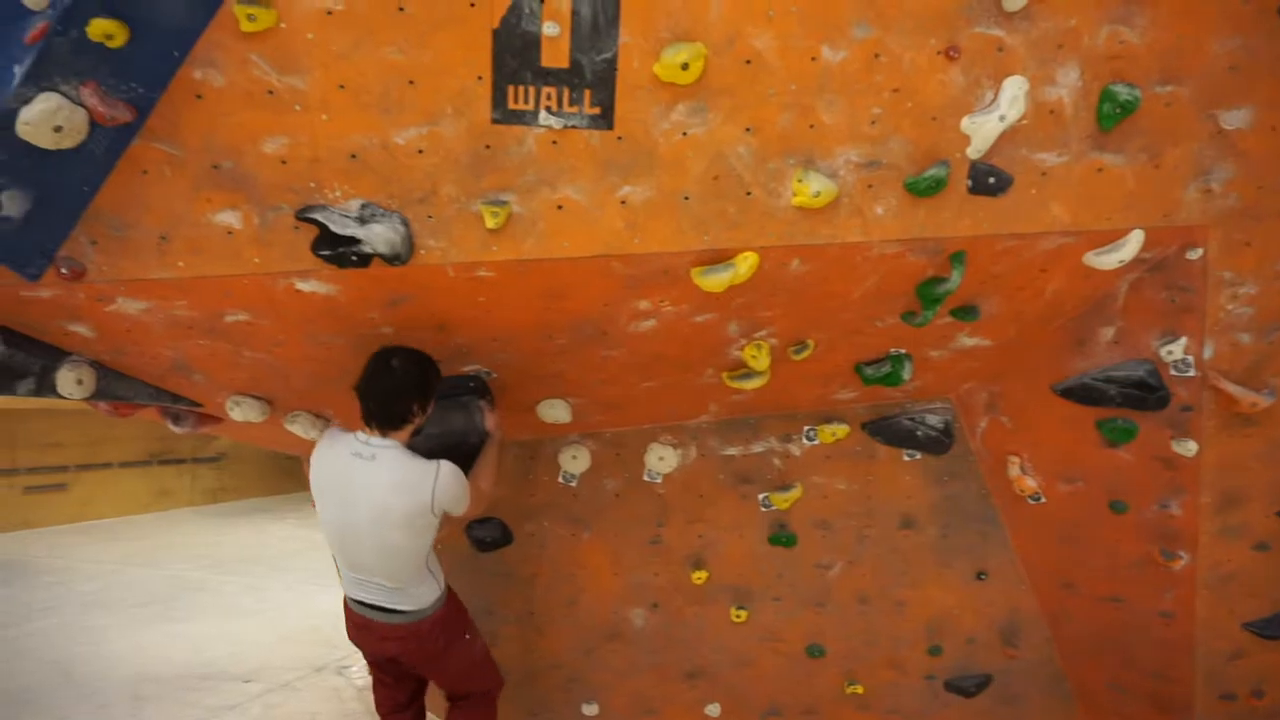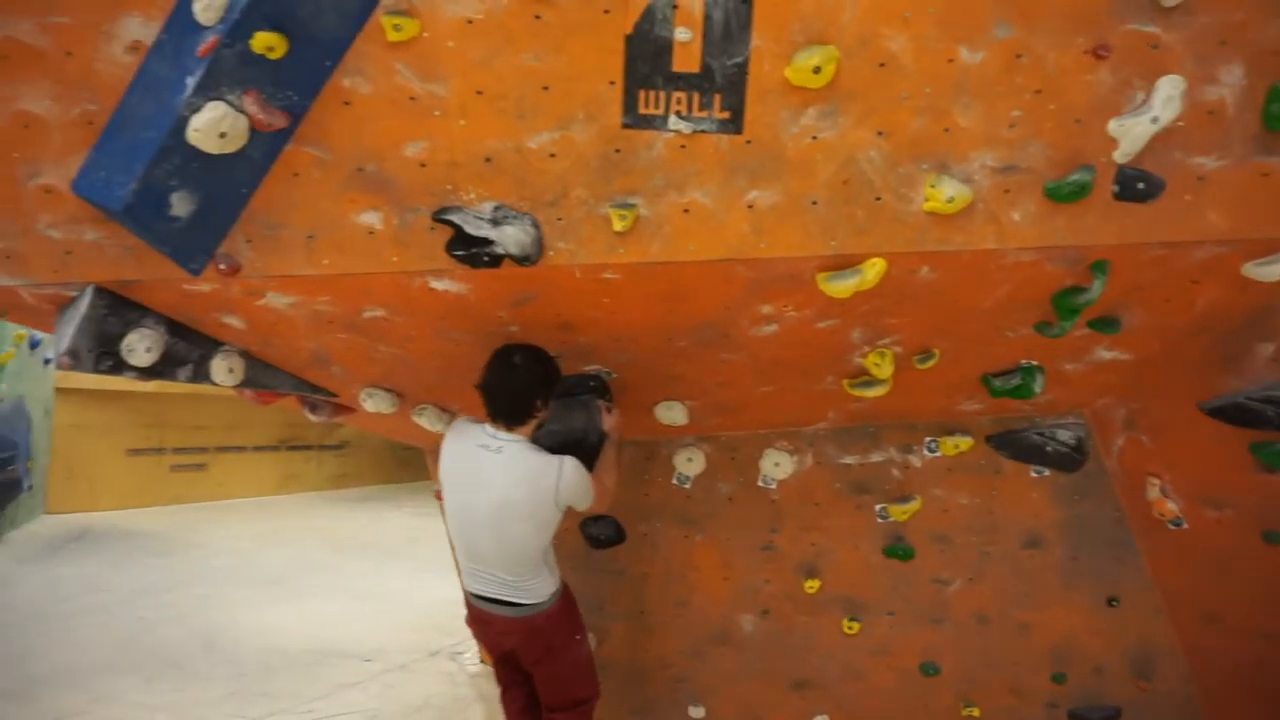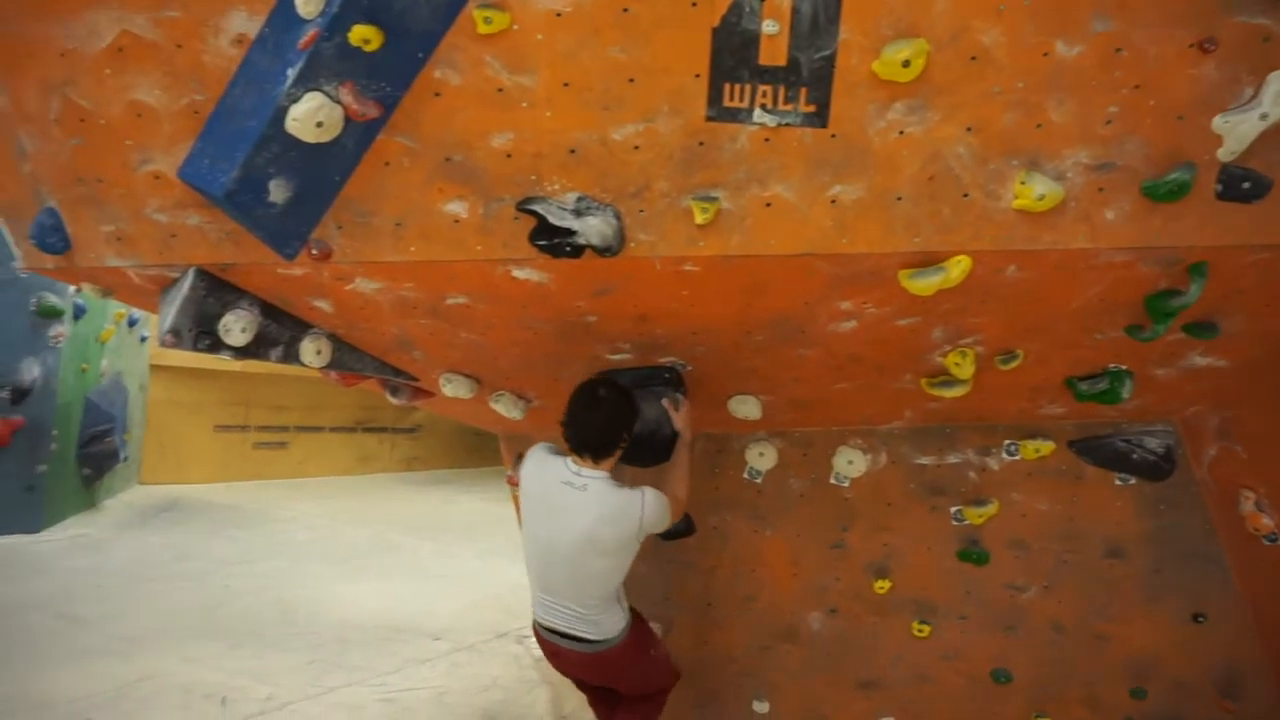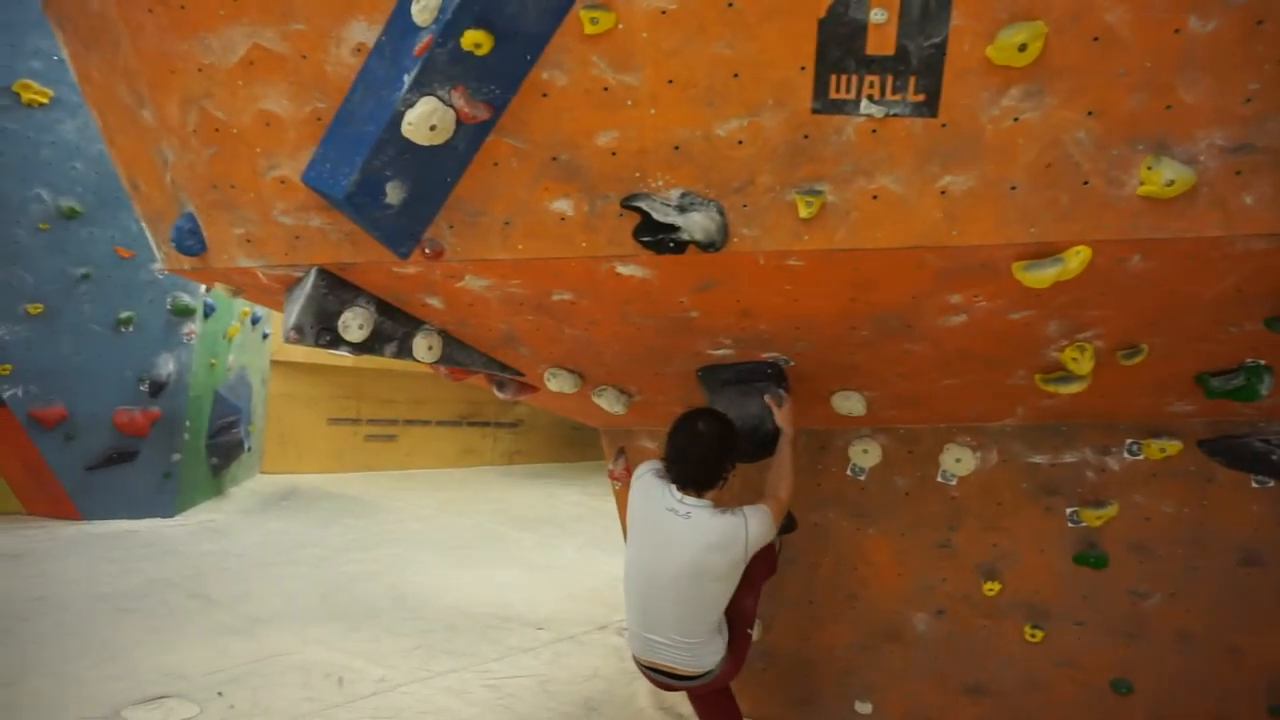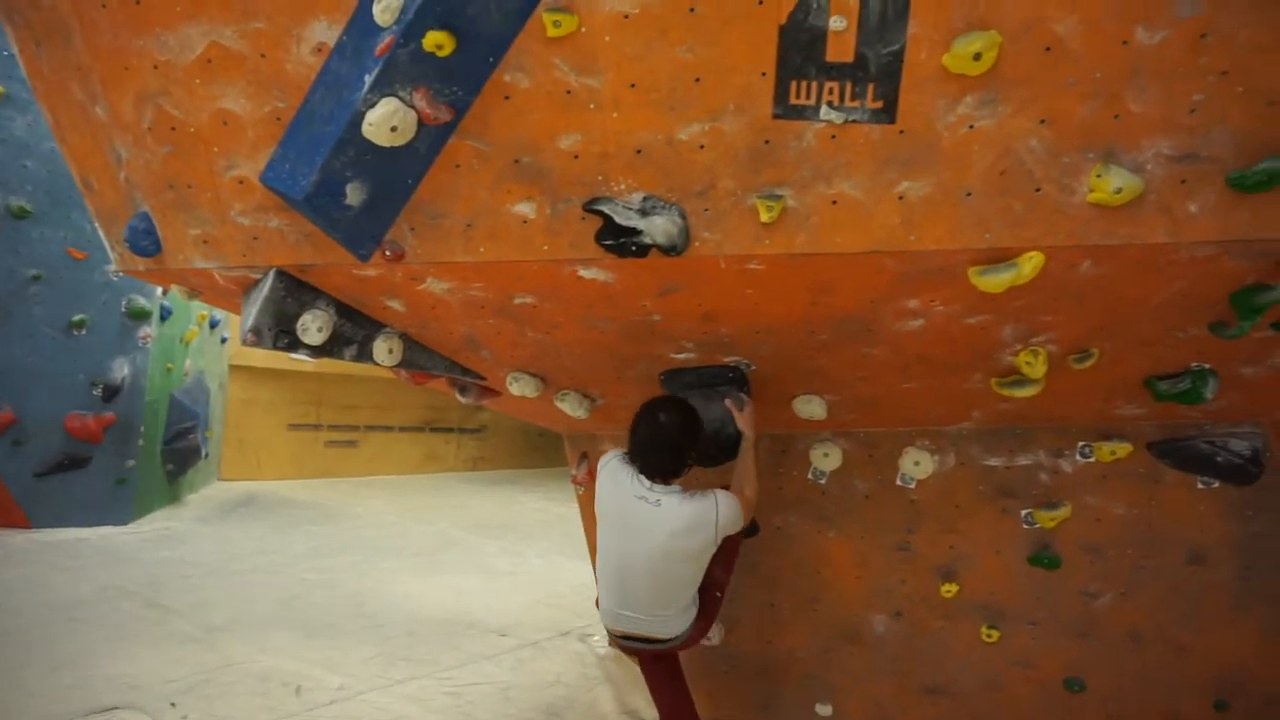
dt=0.5s
person 1, frame 1
left shoulder: (327, 447)
right shoulder: (435, 478)
right elbow: (475, 502)
right wrist: (493, 437)
left hip: (361, 616)
right hip: (422, 620)
person 1, frame 2
left shoulder: (456, 437)
right shoulder: (557, 473)
right elbow: (601, 498)
right wrist: (612, 436)
left hip: (480, 608)
right hip: (538, 613)
person 1, frame 3
left shoulder: (535, 463)
right shoulder: (637, 506)
right elbow: (675, 504)
right wrist: (684, 436)
left hip: (547, 636)
right hip: (605, 644)
left knee: (599, 691)
right knee: (652, 687)
person 1, frame 4
left shoulder: (644, 484)
right shoulder: (739, 529)
left elbow: (678, 464)
right elbow: (777, 499)
right wrist: (786, 432)
left hip: (647, 663)
right hip: (706, 671)
person 1, frame 5
left shoulder: (609, 471)
right shoulder: (711, 511)
left elbow: (642, 447)
right elbow: (745, 504)
right wrist: (747, 436)
left hip: (618, 627)
right hip: (678, 633)
